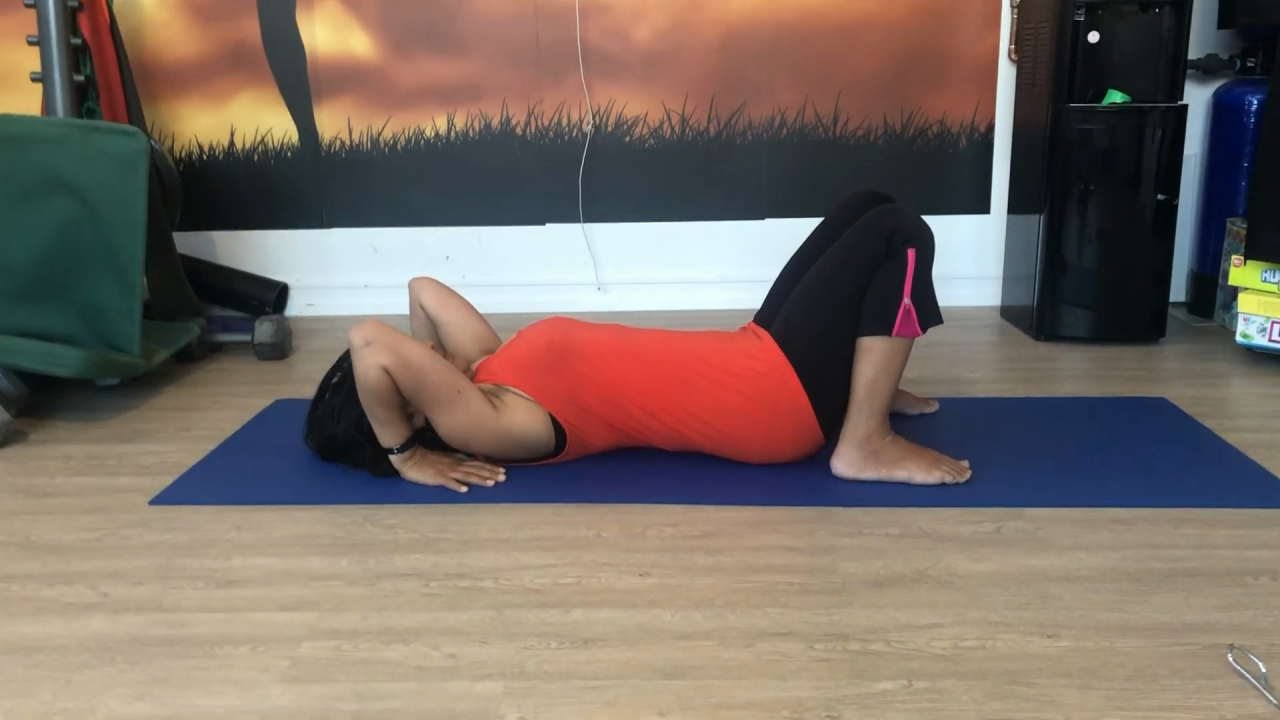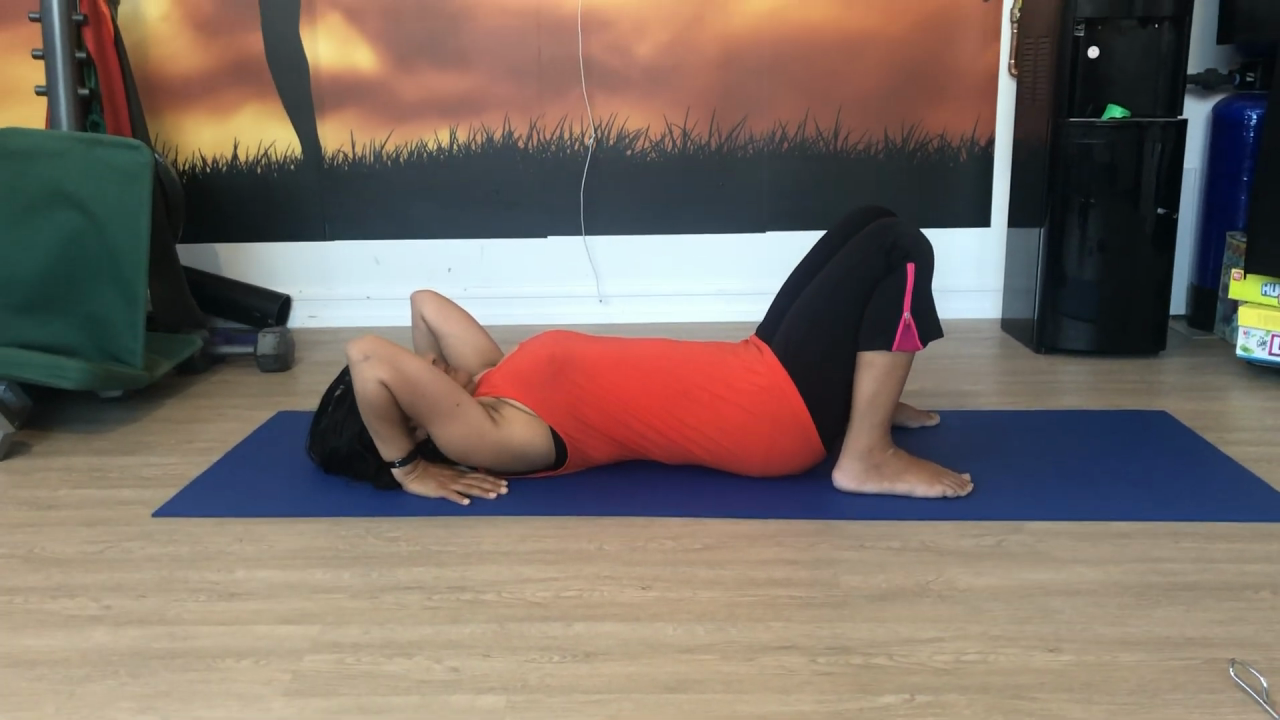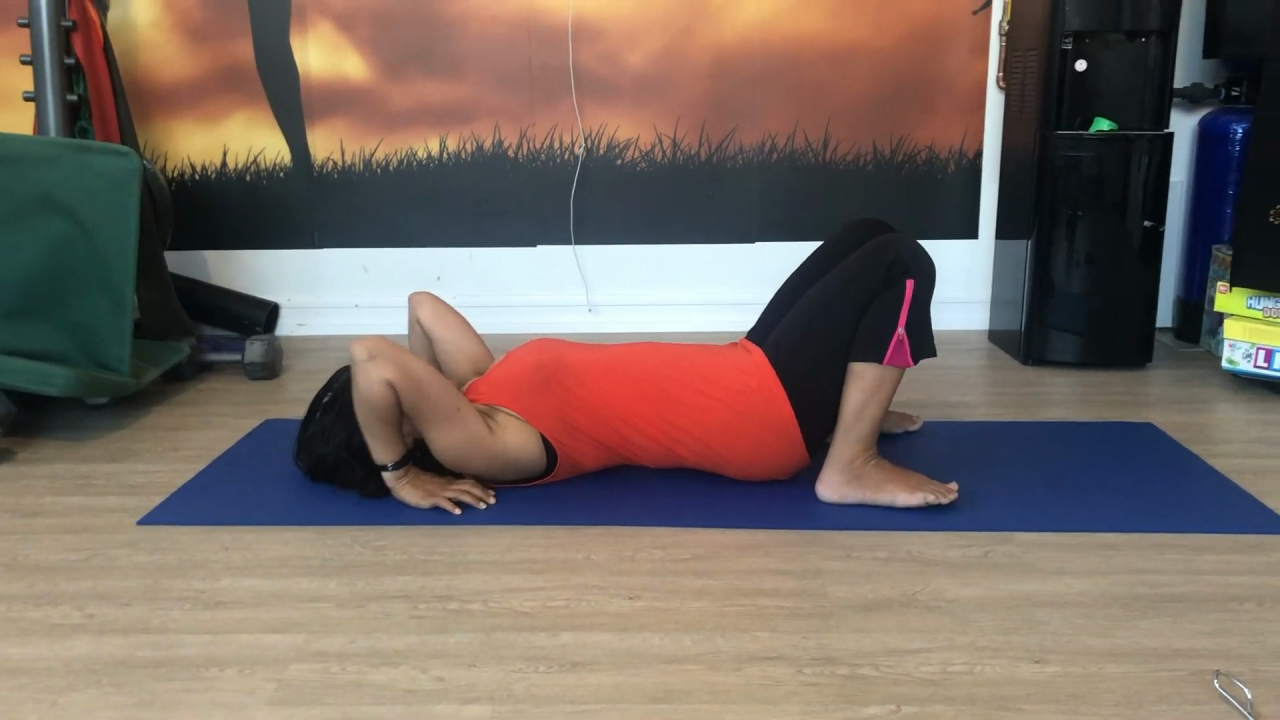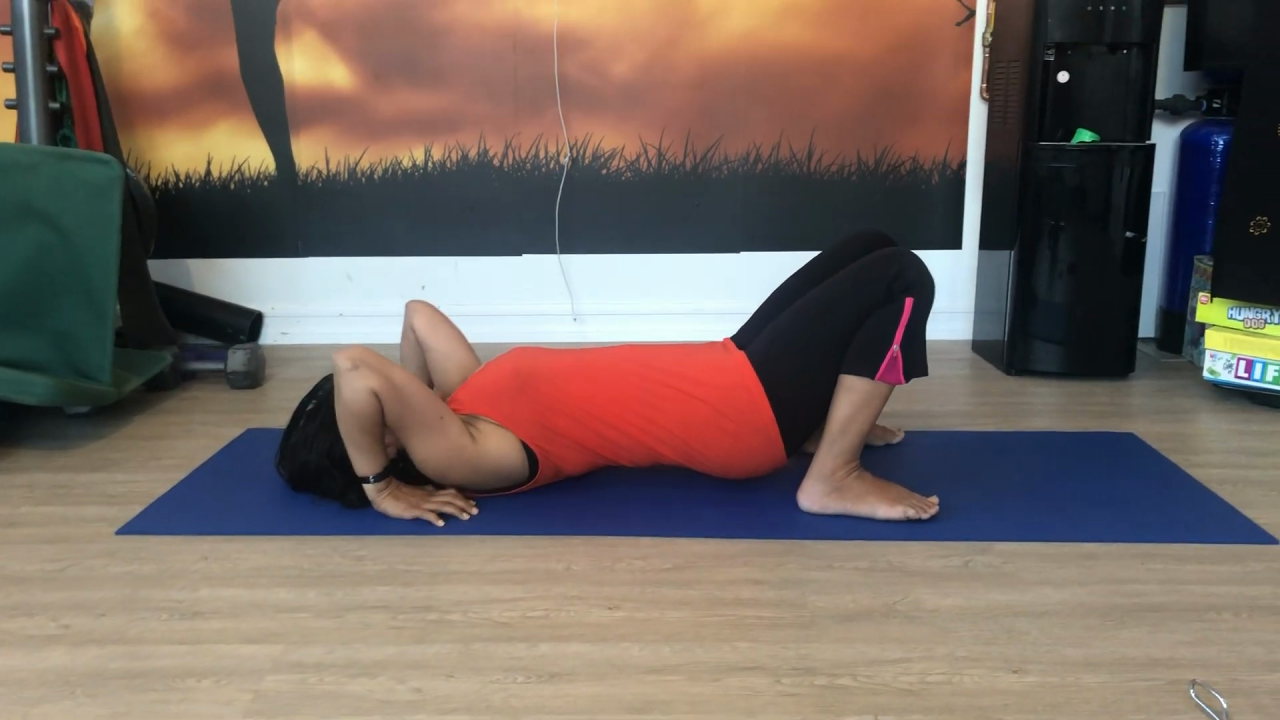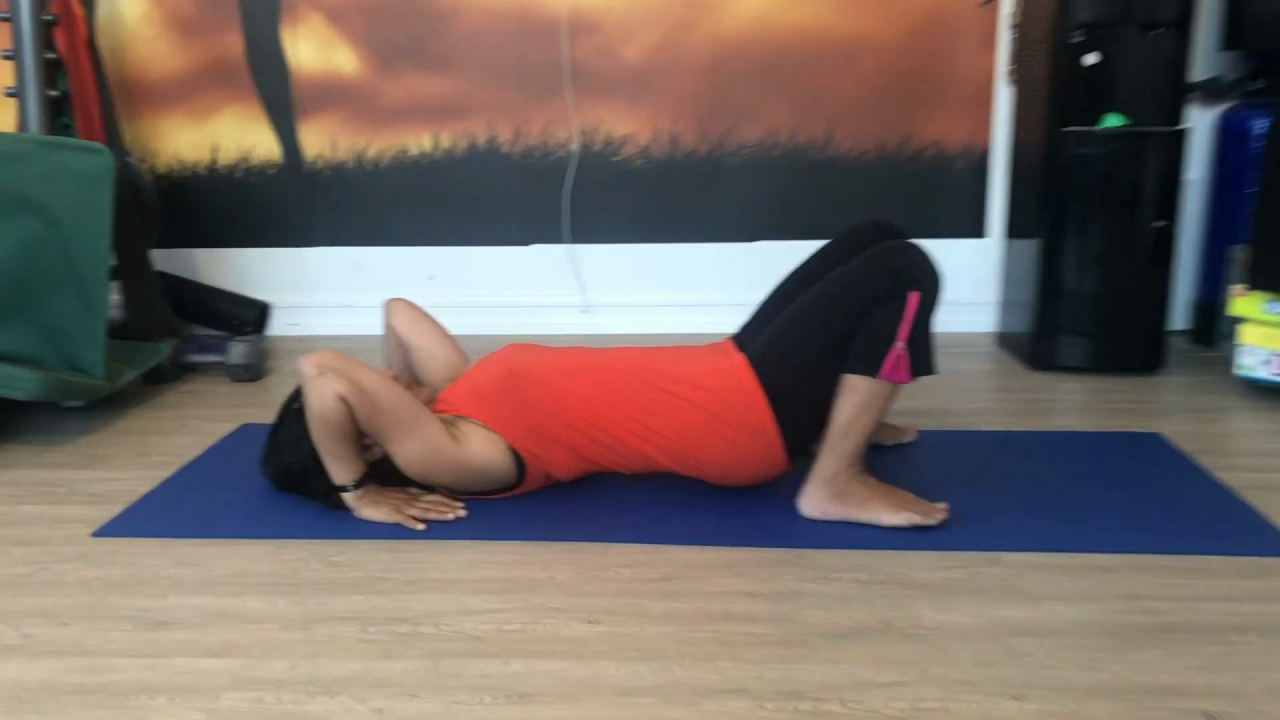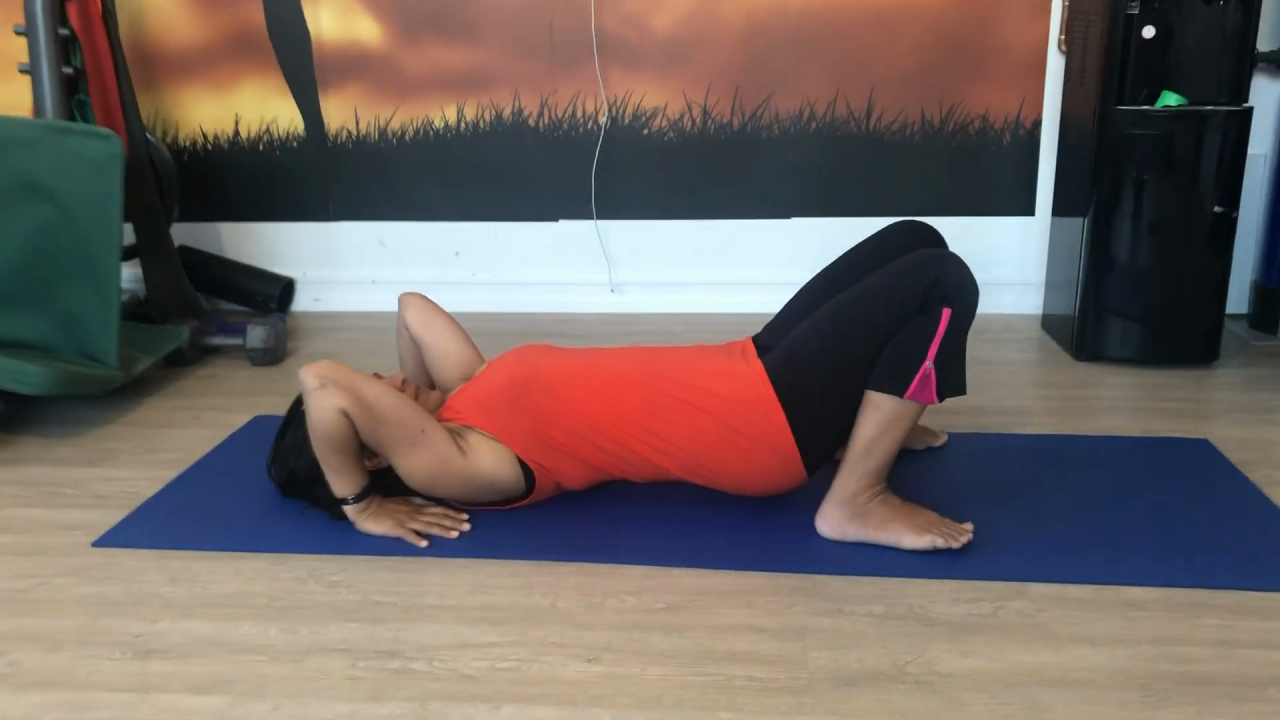
dt=0.4s
person 1, frame 1
left shoulder: (485, 370)
right shoulder: (484, 424)
left elbow: (422, 289)
right wrist: (406, 457)
left hip: (757, 362)
right hip: (773, 404)
left knee: (870, 209)
right knee: (900, 234)
left ankle: (867, 386)
right ankle: (866, 445)
person 1, frame 2
left shoulder: (486, 383)
right shoulder: (485, 437)
left elbow: (425, 302)
right wrist: (408, 470)
left hip: (759, 371)
right hip: (775, 417)
left knee: (871, 225)
right knee: (900, 248)
left ankle: (868, 400)
right ankle: (867, 458)
person 1, frame 3
left shoulder: (475, 389)
right shoulder: (475, 447)
left elbow: (422, 304)
right wrist: (399, 477)
left hip: (748, 378)
right hip: (762, 416)
left knee: (872, 238)
right knee: (901, 263)
left ankle: (851, 408)
right ankle: (851, 467)
person 1, frame 4
left shoulder: (458, 400)
right shoulder: (457, 456)
left elbow: (419, 313)
left hip: (731, 373)
right hip: (747, 413)
left knee: (872, 251)
right knee: (902, 277)
left ankle: (830, 420)
right ankle: (834, 479)
person 1, frame 5
left shoulder: (449, 395)
right shoulder: (443, 456)
left elbow: (399, 310)
right elbow: (320, 371)
left hip: (731, 375)
right hip: (746, 419)
left knee: (878, 244)
right knee: (904, 270)
left ankle: (840, 418)
right ankle: (836, 484)
person 1, frame 6
left shoulder: (460, 401)
right shoulder: (453, 467)
left elbow: (415, 306)
left hip: (748, 374)
right hip: (760, 420)
left knee: (914, 244)
right knee: (942, 282)
left ankle: (864, 427)
right ankle: (856, 502)
